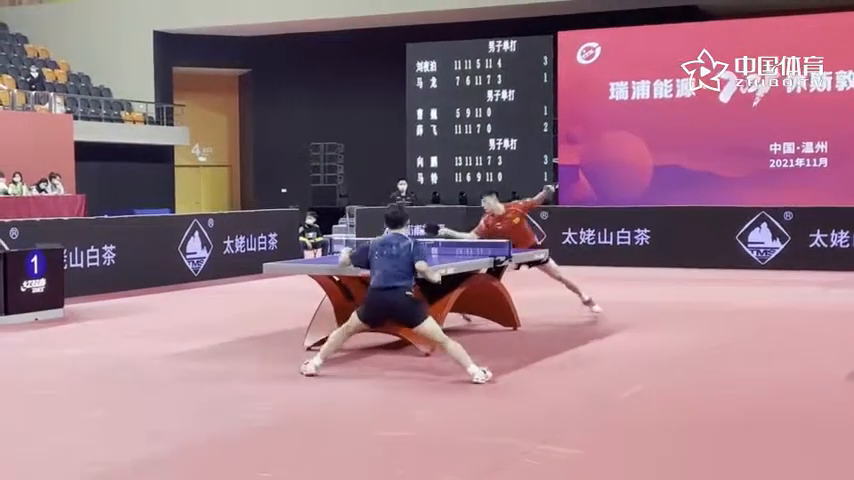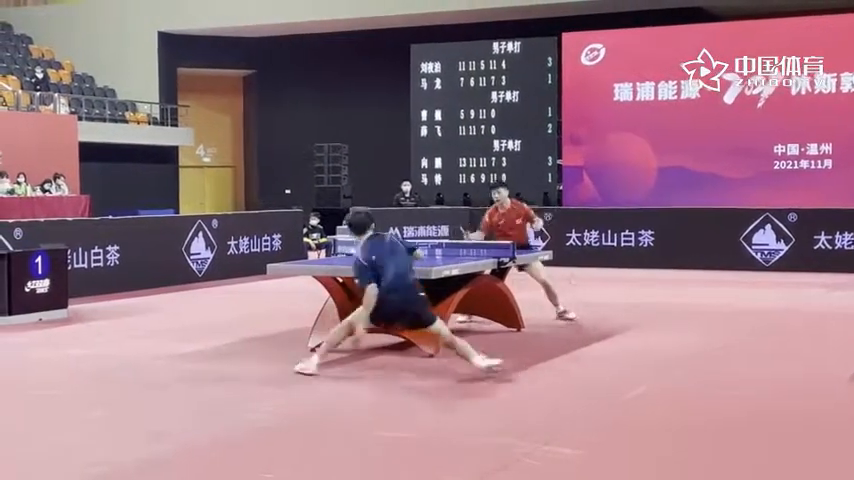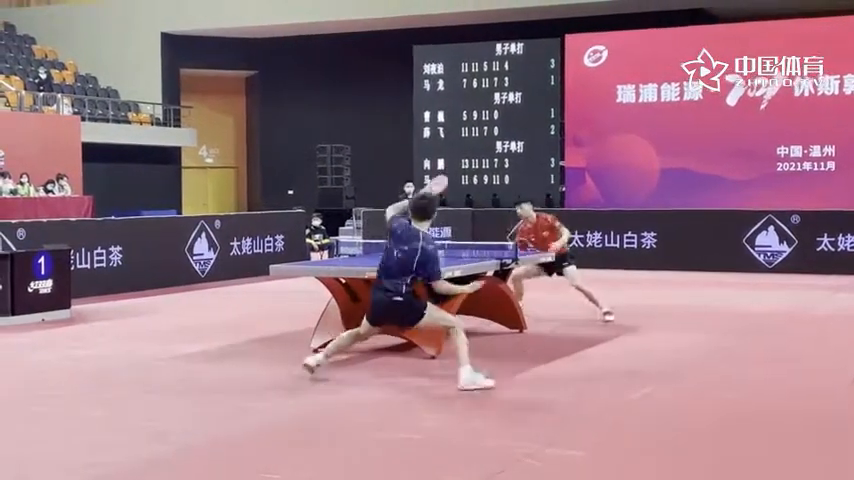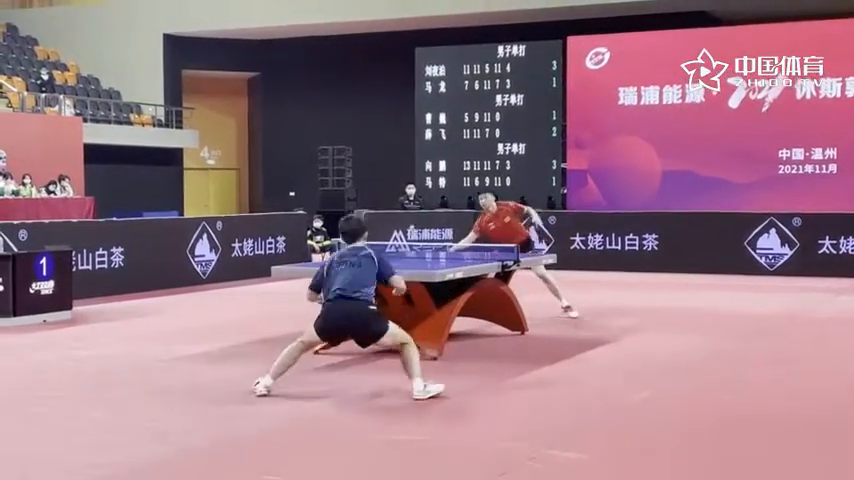
dt=0.5s
person 1, frame 1
left shoulder: (373, 244)
right shoulder: (413, 244)
left elbow: (343, 261)
right elbow: (421, 267)
left wrist: (345, 252)
right wrist: (433, 276)
left hip: (374, 298)
right hip: (402, 299)
left knee: (348, 329)
right knee: (442, 339)
left ankle: (315, 363)
right ankle: (474, 371)
person 1, frame 2
left shoulder: (360, 258)
right shoulder: (392, 239)
left elbow: (371, 290)
right elbow: (418, 254)
left wrist: (362, 324)
left hip: (387, 304)
right hip: (415, 300)
left knee: (346, 326)
right knee: (448, 337)
left ankle: (313, 362)
right ankle: (479, 359)
person 1, frame 3
left shoulder: (398, 227)
right shoulder: (427, 248)
left elbow: (391, 210)
right elbow: (438, 286)
left wrist: (424, 193)
right wrist: (465, 289)
left hip: (379, 299)
right hip: (402, 302)
left knee: (361, 333)
right knee: (454, 326)
left ankle: (318, 359)
right ankle: (466, 375)
person 1, frame 4
left shoulder: (331, 260)
right shoulder: (373, 256)
left elbow: (311, 296)
right elbow: (400, 285)
right wrist: (399, 290)
left hip: (331, 314)
right hip: (361, 313)
left knee: (302, 344)
right knee: (406, 342)
left ankle: (266, 382)
right ankle: (418, 386)
person 2, frame 1
left shoulder: (517, 207)
right shoulder: (488, 220)
left elbow: (540, 199)
right elbow: (472, 237)
left wrist: (546, 191)
right wrist: (449, 233)
left hip: (531, 249)
left knee: (558, 276)
left ankle: (586, 299)
person 2, frame 2
left shoulder: (521, 208)
right shoulder: (491, 214)
left elbow: (538, 220)
right elbow: (481, 235)
left wrist: (538, 225)
right wrist: (470, 237)
left hip: (523, 249)
left knee: (544, 281)
left ankle: (560, 310)
person 2, frame 3
left shoulder: (546, 219)
right shoulder: (522, 229)
left elbow: (566, 233)
right elbow: (520, 248)
left wrist: (558, 244)
left hip: (560, 256)
left knee: (577, 285)
right knee: (515, 275)
left ankle: (604, 310)
person 2, frame 4
left shoulder: (509, 207)
right shoulder: (482, 220)
left elbow: (528, 210)
right elbow: (470, 238)
left wrist: (535, 216)
right wrist: (455, 247)
left hip: (524, 245)
left knee: (542, 274)
left ankle: (565, 304)
